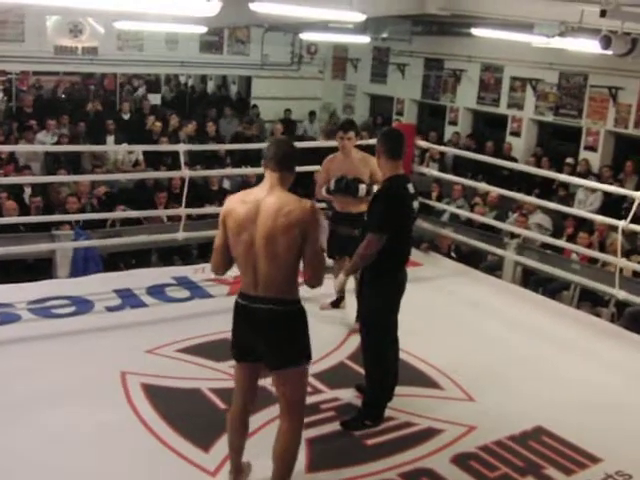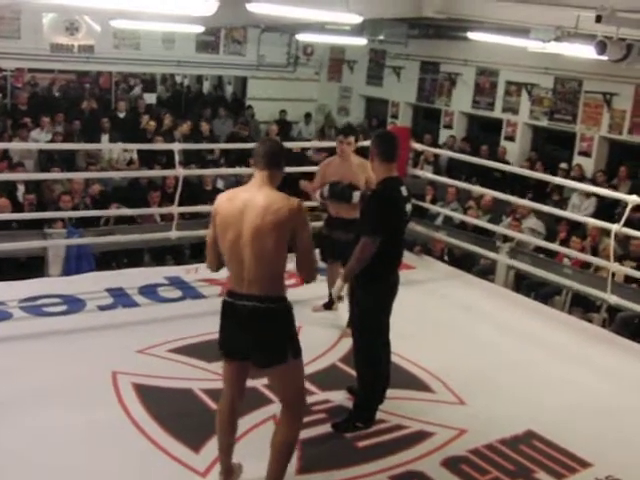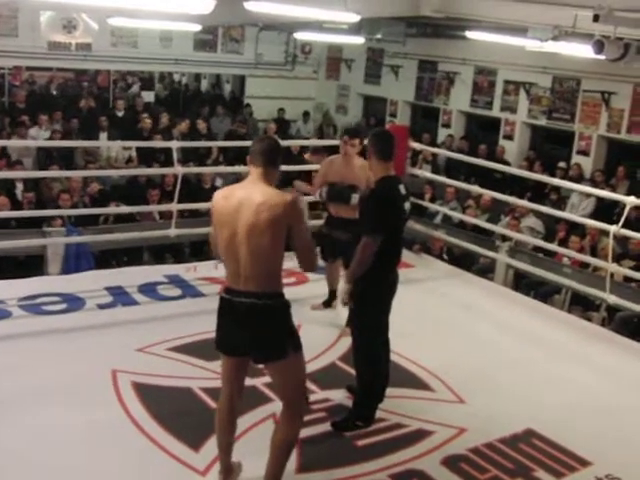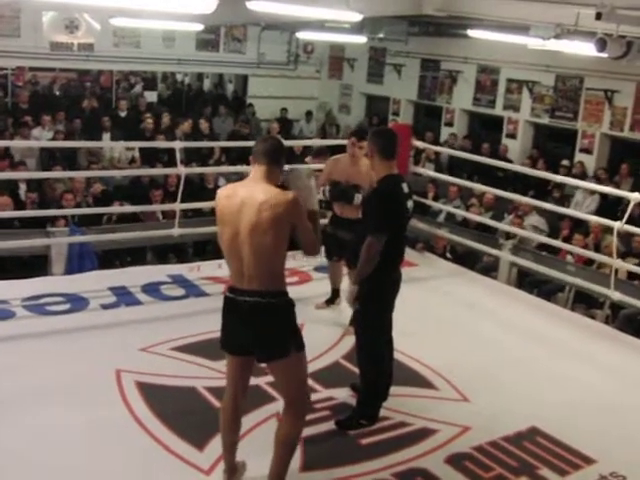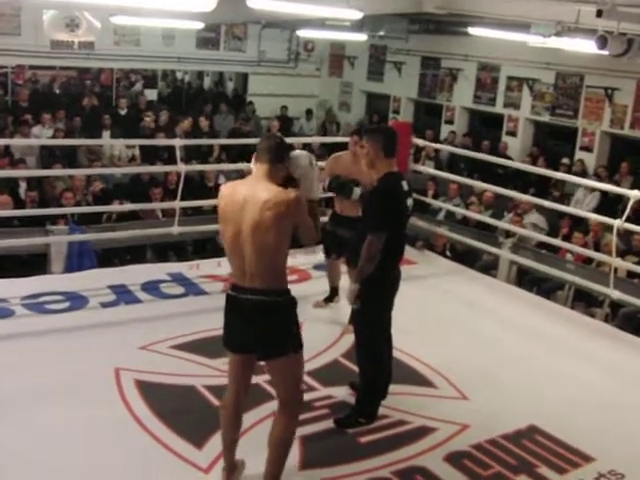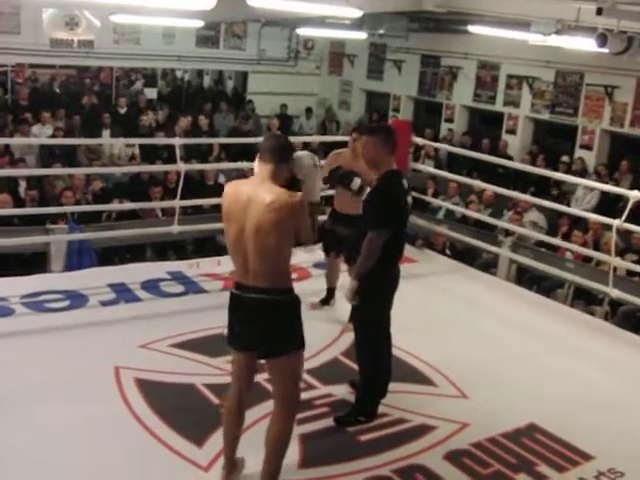
dt=0.1s
person 1, frame 1
left shoulder: (232, 204)
right shoulder: (304, 211)
left elbow: (218, 268)
right elbow: (315, 280)
right wrist: (318, 247)
left hip: (245, 311)
right hip: (283, 316)
left knee: (242, 397)
right knee: (292, 414)
person 1, frame 2
left shoulder: (222, 202)
right shoulder: (290, 208)
left elbow: (213, 263)
right elbow: (308, 275)
right wrist: (304, 242)
left hip: (232, 308)
right hip: (270, 313)
left knee: (230, 397)
right knee: (294, 408)
person 1, frame 3
left shoulder: (220, 197)
right shoulder: (284, 202)
right elbow: (307, 262)
right wrist: (301, 221)
left hip: (230, 305)
right hip: (267, 310)
left knee: (230, 395)
right knee: (295, 404)
person 1, frame 4
left shoulder: (223, 195)
right shoulder: (287, 200)
right elbow: (312, 248)
right wrist: (309, 205)
left hip: (234, 303)
right hip: (271, 308)
left knee: (234, 393)
right knee: (296, 403)
person 1, frame 5
left shoulder: (226, 191)
right shoulder: (288, 199)
right elbow: (311, 238)
right wrist: (310, 193)
left hip: (236, 301)
right hip: (273, 306)
left knee: (236, 390)
right knee: (289, 403)
person 1, frame 6
left shoulder: (231, 190)
right shoulder: (291, 202)
right elbow: (308, 239)
right wrist: (311, 195)
left hip: (240, 299)
right hip: (277, 305)
left knee: (239, 388)
right knee: (286, 403)
person 2, frame 1
left shoulder: (387, 194)
right shoulder: (408, 187)
left elbow: (372, 244)
left wrist: (345, 273)
left hip: (379, 279)
right hip: (395, 273)
left knee: (374, 341)
right knee: (387, 335)
left ankle: (373, 410)
right ankle: (384, 387)
person 2, frame 2
left shoulder: (380, 197)
right shoulder: (401, 190)
left elbow: (367, 247)
left wrist: (342, 279)
left hip: (372, 281)
right hip: (387, 276)
left knee: (366, 344)
right knee: (378, 338)
left ankle: (364, 412)
right ankle: (376, 390)
person 2, frame 3
left shoulder: (378, 195)
right shoulder: (399, 188)
left elbow: (368, 246)
left wrist: (348, 282)
left hip: (371, 280)
right hip: (387, 275)
left knee: (365, 343)
right knee: (377, 337)
left ankle: (363, 411)
right ankle: (375, 389)
person 2, frame 4
left shoulder: (380, 194)
right shoulder: (402, 186)
left elbow: (373, 246)
left wrist: (355, 283)
left hip: (375, 279)
right hip: (390, 273)
left knee: (369, 341)
right knee: (381, 335)
left ankle: (367, 409)
right ankle: (379, 388)
person 2, frame 5
left shoulder: (382, 191)
right shoulder: (400, 184)
left elbow: (374, 243)
left wrist: (356, 281)
left hip: (375, 277)
right hip: (388, 272)
left knee: (368, 339)
right knee: (380, 333)
left ankle: (366, 407)
right ankle: (377, 385)
person 2, frame 6
left shoulder: (383, 189)
right shoulder: (398, 182)
left elbow: (375, 240)
left wrist: (355, 278)
left hip: (374, 274)
right hip: (387, 270)
left knee: (368, 337)
right knee: (379, 331)
left ankle: (366, 406)
right ankle: (377, 384)
person 3, frame 1
left shoulder: (368, 161)
right shoulder: (330, 162)
right elbow: (319, 190)
left wrist: (364, 190)
right wrist: (332, 189)
left hip: (360, 220)
right hip: (338, 217)
right knee: (339, 260)
right ankle: (340, 299)
person 3, frame 2
left shoulder: (365, 167)
right shoulder: (327, 165)
right elbow: (314, 192)
left wrist: (358, 197)
right wrist: (326, 193)
left hip: (354, 225)
right hip: (333, 221)
right knee: (332, 263)
right ankle: (331, 300)
person 3, frame 3
left shoulder: (366, 169)
right shoulder: (329, 164)
right elbow: (315, 190)
left wrist: (356, 198)
right wrist: (324, 193)
left hip: (354, 225)
right hip: (332, 221)
right knee: (331, 262)
right ankle: (332, 298)
person 3, frame 4
left shoulder: (371, 170)
right shoulder: (334, 162)
right elbow: (320, 188)
left wrist: (358, 198)
right wrist: (329, 192)
left hip: (358, 224)
right hip: (336, 219)
left knee: (355, 270)
right knee: (333, 260)
right ankle: (334, 296)
person 3, frame 5
right shoulder: (335, 160)
left wrist: (357, 193)
right wrist: (331, 184)
left hip: (358, 222)
right hip: (337, 217)
left knee: (354, 268)
right knee: (332, 258)
right ankle: (333, 294)
person 3, frame 6
right shoulder: (336, 156)
right elbow: (322, 180)
left wrist: (357, 184)
right wrist: (332, 177)
left hip: (358, 221)
right hip: (336, 214)
right knee: (331, 257)
right ankle: (329, 296)
